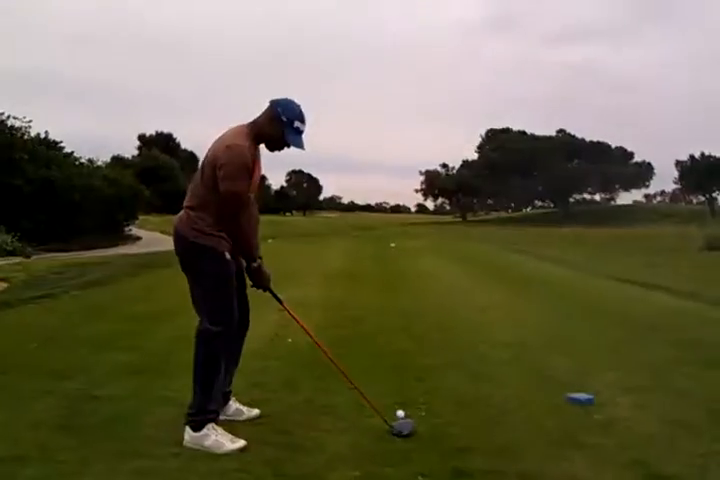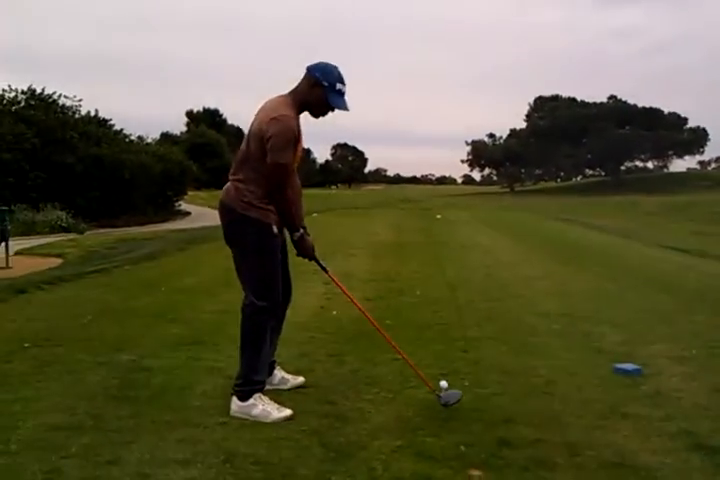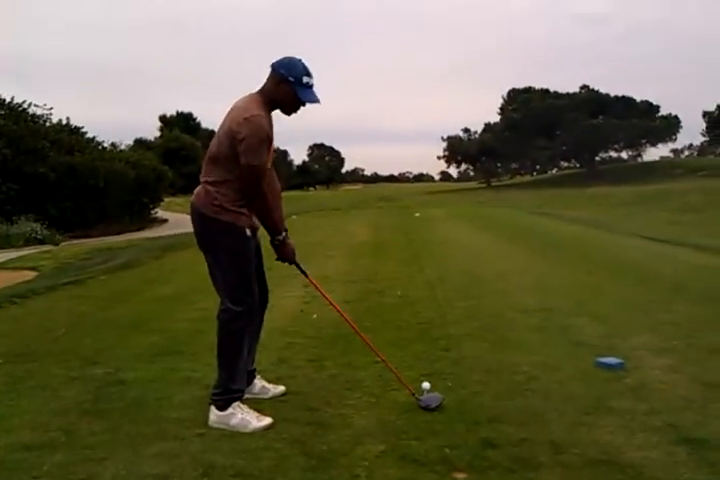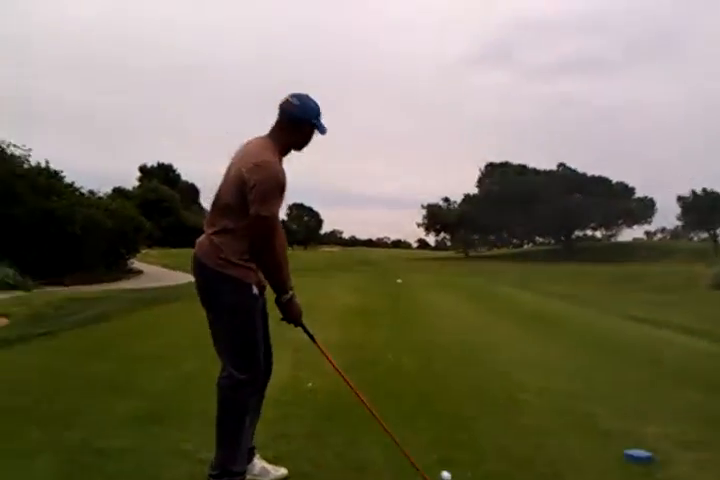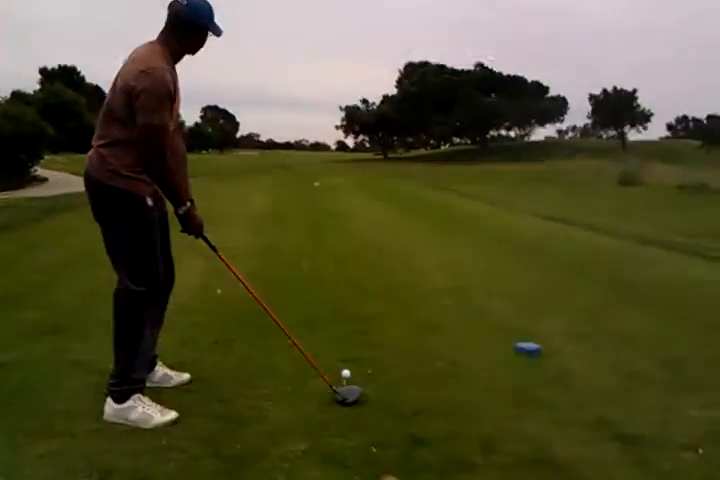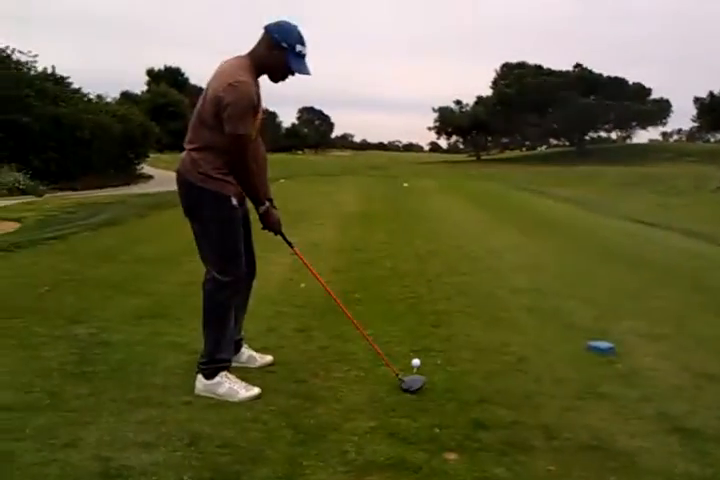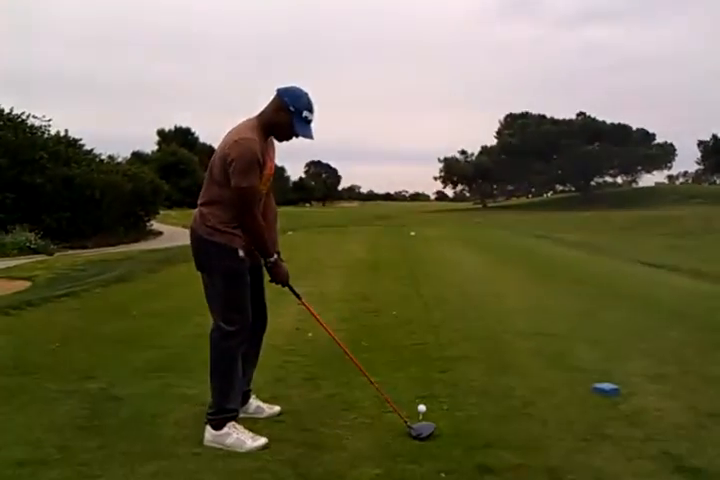
dt=0.5s
person 1, frame 1
left shoulder: (246, 143)
right shoulder: (237, 151)
left elbow: (243, 209)
right elbow: (233, 217)
left wrist: (251, 258)
right wrist: (255, 263)
left hip: (217, 241)
right hip: (202, 241)
left knee: (236, 321)
right knee: (218, 327)
left ankle: (220, 399)
right ankle: (199, 424)
person 1, frame 2
left shoulder: (284, 110)
right shoulder: (283, 122)
left elbow: (285, 180)
right elbow: (279, 188)
left wrist: (297, 228)
right wrist: (299, 234)
left hip: (258, 212)
right hip: (248, 214)
left knee: (278, 294)
right knee: (263, 300)
left ankle: (265, 369)
right ankle: (246, 395)
person 1, frame 3
left shoulder: (255, 111)
right shoulder: (255, 122)
left elbow: (262, 180)
right elbow: (255, 189)
left wrist: (279, 230)
right wrist: (279, 237)
left hip: (233, 216)
right hip: (220, 218)
left knee: (255, 299)
right knee: (239, 305)
left ankle: (243, 378)
right ankle: (224, 404)
person 1, frame 4
left shoulder: (256, 149)
right shoulder: (268, 169)
right elbow: (263, 242)
left wrist: (282, 289)
right wrist: (285, 295)
left hip: (232, 268)
right hip: (227, 273)
left knee: (257, 366)
right knee: (242, 372)
person 1, frame 5
left shoulder: (154, 60)
right shoulder: (155, 75)
left elbow: (168, 140)
right elbow: (156, 154)
left wrist: (183, 198)
right wrist: (184, 206)
left hip: (136, 183)
right hip: (120, 186)
left knee: (159, 279)
right knee: (140, 286)
left ankle: (144, 364)
right ankle: (122, 396)
person 1, frame 6
left shoulder: (244, 74)
right shoulder: (240, 89)
left elbow: (252, 146)
right elbow: (240, 160)
left wrist: (265, 199)
right wrist: (264, 207)
left hip: (224, 185)
right hip: (207, 186)
left knee: (243, 269)
right knee: (224, 275)
left ankle: (230, 347)
right ankle: (210, 372)
person 1, frame 7
left shoulder: (265, 141)
right shoulder: (245, 146)
left elbow: (266, 200)
right elbow: (248, 214)
left wrist: (273, 253)
right wrist: (272, 259)
left hip: (241, 241)
right hip: (218, 241)
left knee: (254, 322)
right knee: (233, 326)
left ankle: (240, 397)
right ankle: (219, 423)
